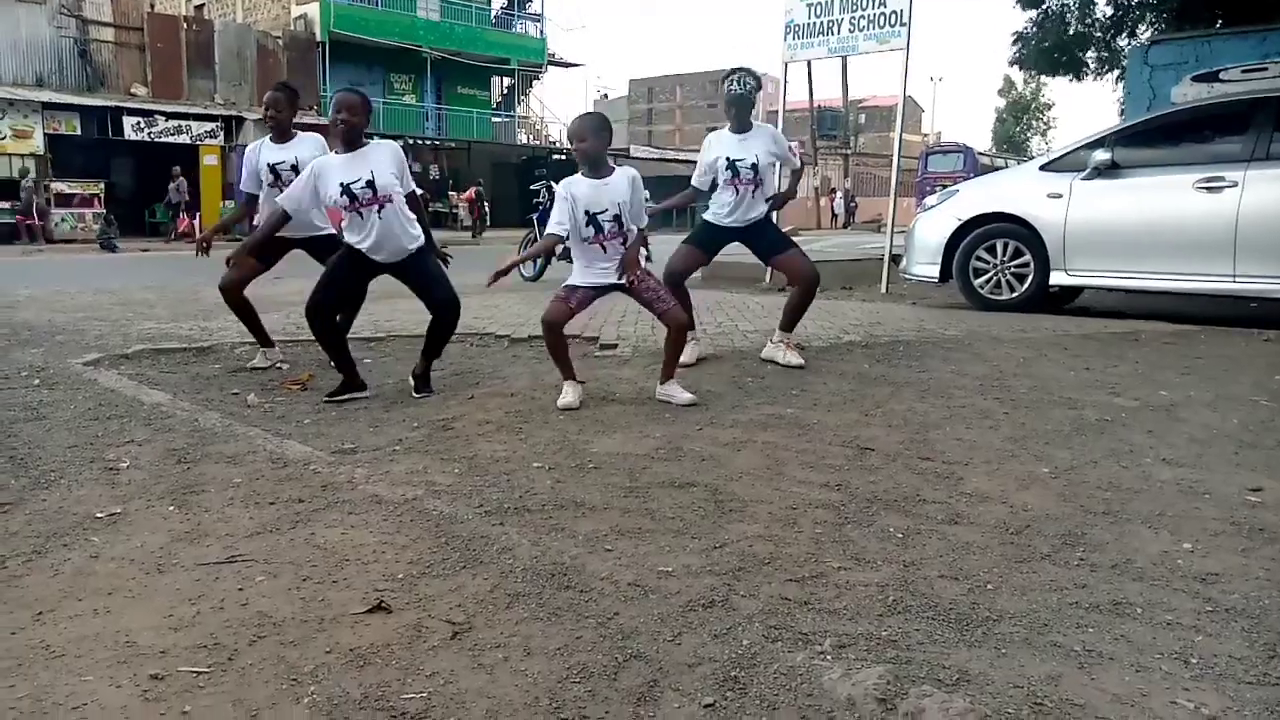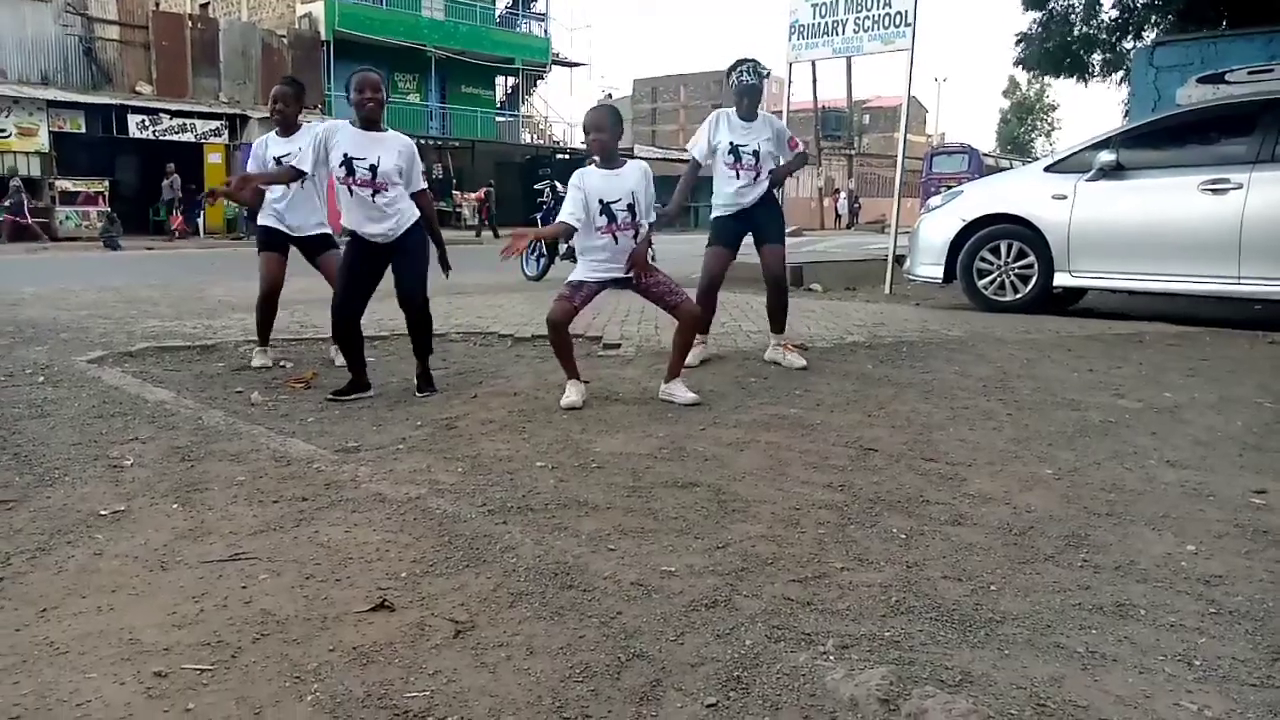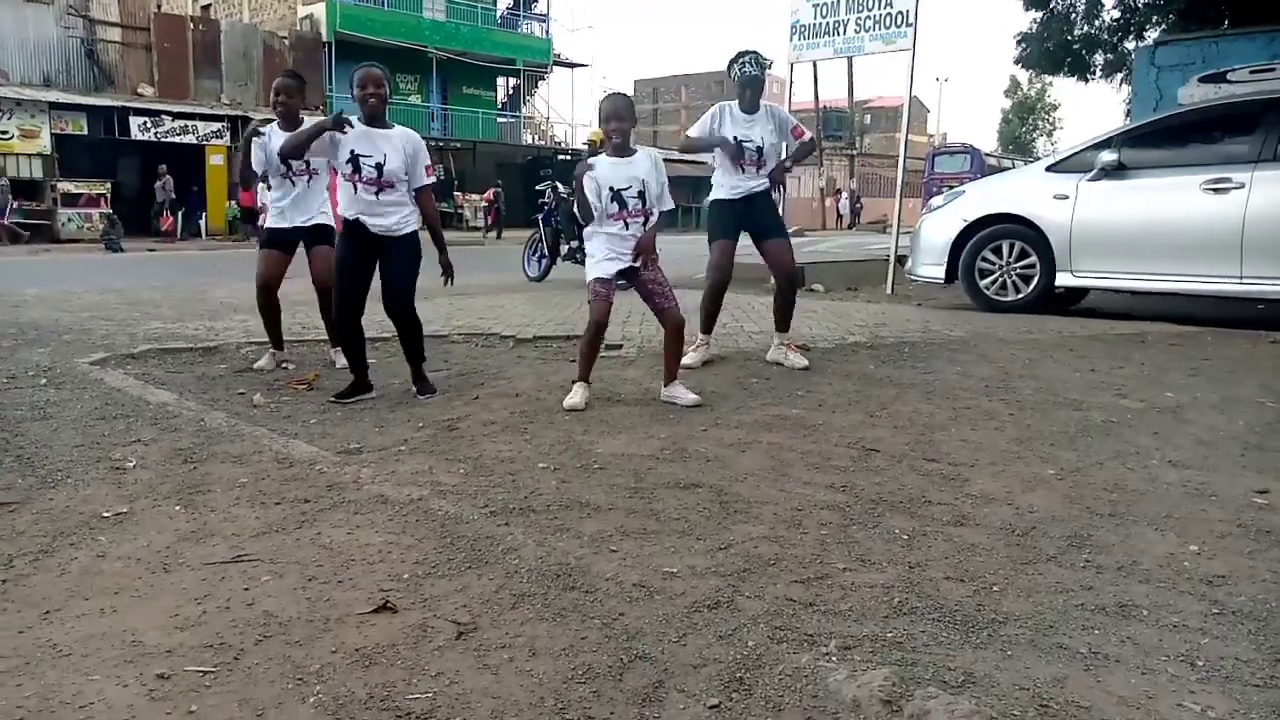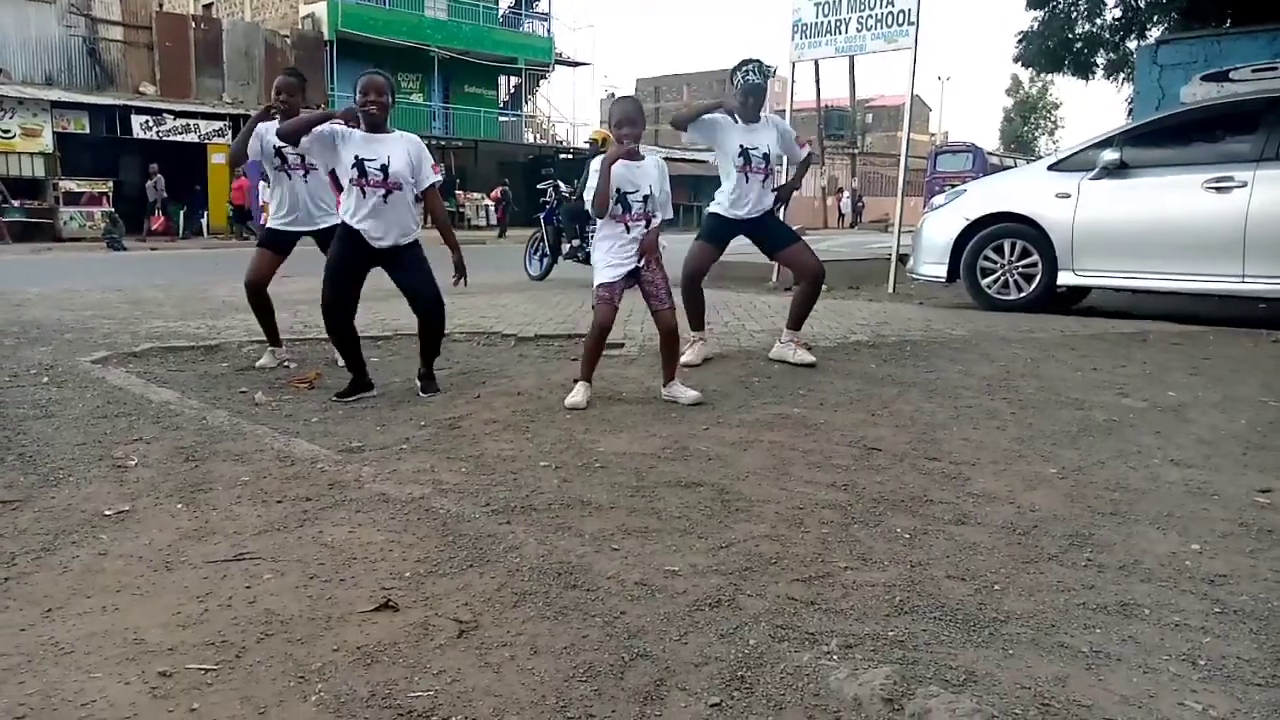
dt=0.2s
person 1, frame 1
left shoulder: (390, 151)
right shoulder: (319, 169)
left elbow: (411, 199)
right elbow: (284, 210)
left wrist: (432, 245)
right wrist: (247, 247)
left hip: (410, 249)
right hip: (360, 252)
left knee: (447, 306)
right knee: (318, 311)
left ankle: (422, 370)
right ankle: (352, 379)
person 1, frame 2
left shoulder: (402, 144)
right shoulder: (329, 133)
left elbow: (421, 196)
right elbow: (295, 170)
left wrist: (440, 246)
right wrist: (256, 180)
left hip: (407, 233)
right hip: (363, 238)
left knee: (414, 301)
right knee: (343, 311)
left ankle: (423, 370)
right ankle: (359, 378)
person 1, frame 3
left shoulder: (409, 140)
right shoulder: (341, 132)
left elbow: (424, 198)
right elbow: (288, 151)
left wrist: (442, 250)
right wrist: (325, 123)
left hip: (400, 235)
right hip: (356, 232)
left knee: (399, 305)
right knee: (345, 310)
left ankle: (419, 374)
right ankle: (361, 379)
person 1, frame 4
left shoulder: (411, 144)
right shoulder: (340, 137)
left elbow: (432, 199)
right elbow: (284, 133)
left wrist: (455, 249)
right wrist: (330, 114)
left hip: (401, 242)
right hip: (353, 239)
left knee: (431, 306)
right knee: (334, 310)
left ankle: (426, 371)
right ankle: (360, 378)
person 2, frame 1
left shoulder: (770, 136)
right shoulder: (714, 141)
left elbow: (797, 168)
right elbow: (695, 190)
left wrist: (789, 191)
right wrist: (656, 208)
left hip: (758, 221)
right hip: (717, 221)
left knee: (809, 277)
right knee: (673, 272)
left ankle: (779, 342)
right ankle: (689, 340)
person 2, frame 2
left shoulder: (772, 124)
right shoulder: (717, 120)
left elbow: (800, 154)
right elbow: (694, 164)
left wrist: (785, 169)
right wrist: (676, 201)
left hip: (763, 204)
right hip: (726, 209)
left knee: (776, 276)
right knee: (710, 278)
left ankle: (778, 343)
right ankle: (700, 341)
person 2, frame 3
left shoulder: (776, 114)
right shoulder: (721, 110)
left elbow: (807, 143)
right elbow: (685, 144)
left wrist: (785, 164)
right wrist: (716, 140)
left hip: (760, 199)
right hip: (725, 200)
left knee: (786, 271)
right knee: (720, 273)
left ankle: (781, 344)
right ankle: (703, 342)
person 2, frame 4
left shoulder: (777, 126)
right shoulder: (720, 124)
left elbow: (805, 156)
right elbow: (676, 121)
left wrist: (792, 184)
right wrist: (718, 105)
left hip: (764, 215)
right hip: (724, 214)
left knee: (814, 272)
right knee: (691, 272)
left ankle: (788, 341)
right ankle: (698, 340)
person 3, frame 1
left shoulder: (629, 177)
right shoulder: (569, 188)
left elbow: (640, 224)
right elbow: (555, 235)
left wrist: (634, 251)
right wrist: (518, 260)
left hip: (627, 268)
right hip: (588, 273)
left knee: (679, 320)
right knee: (551, 319)
left ankle: (666, 383)
right ankle: (571, 383)
person 3, frame 2
left shoulder: (641, 170)
right shoulder: (581, 178)
left elbow: (648, 219)
right elbow: (570, 225)
left wrist: (642, 246)
right wrist: (535, 234)
left hip: (633, 262)
right hip: (592, 264)
left knee: (691, 313)
right knee: (556, 317)
left ankle: (671, 381)
right ankle: (574, 382)
person 3, frame 3
left shoulder: (651, 159)
right shoulder: (593, 166)
left elbow: (661, 209)
right elbow: (587, 216)
left wrist: (651, 234)
right wrist: (579, 183)
left hip: (641, 253)
right hip: (605, 254)
left knee: (674, 321)
right knee: (598, 319)
left ankle: (670, 385)
right ankle: (581, 384)
person 3, frame 4
left shoulder: (657, 165)
right shoulder: (601, 164)
left elbow: (663, 214)
right elbow: (599, 211)
left wrist: (653, 234)
right wrist: (607, 163)
left hip: (645, 253)
right hip: (611, 257)
left knee: (668, 323)
right knee: (603, 322)
left ankle: (670, 383)
right ankle: (583, 382)
person 4, frame 1
left shoulder: (315, 142)
right shoulder: (255, 151)
right elbow: (248, 206)
right wrist: (213, 230)
left hip: (317, 229)
right hip: (274, 232)
right knee: (229, 286)
right ankle: (268, 347)
person 4, frame 2
left shoulder: (319, 134)
right shoulder: (262, 144)
right elbow: (255, 197)
right wrist: (226, 193)
left hip: (315, 225)
right hip: (273, 223)
right knee: (270, 286)
left ankle: (338, 344)
right ankle: (262, 347)
person 4, frame 3
left shoulder: (323, 131)
right shoulder: (263, 136)
right elbow: (247, 182)
right wrist: (246, 143)
left hip: (317, 217)
right hip: (279, 220)
left knee: (325, 283)
right knee: (265, 283)
left ankle: (337, 346)
right ankle: (276, 348)
person 4, frame 4
right shoulder: (263, 130)
right elbow: (234, 161)
right wrist: (253, 121)
left hip: (325, 218)
right hip: (281, 220)
right knee: (254, 283)
right ankle: (275, 347)
